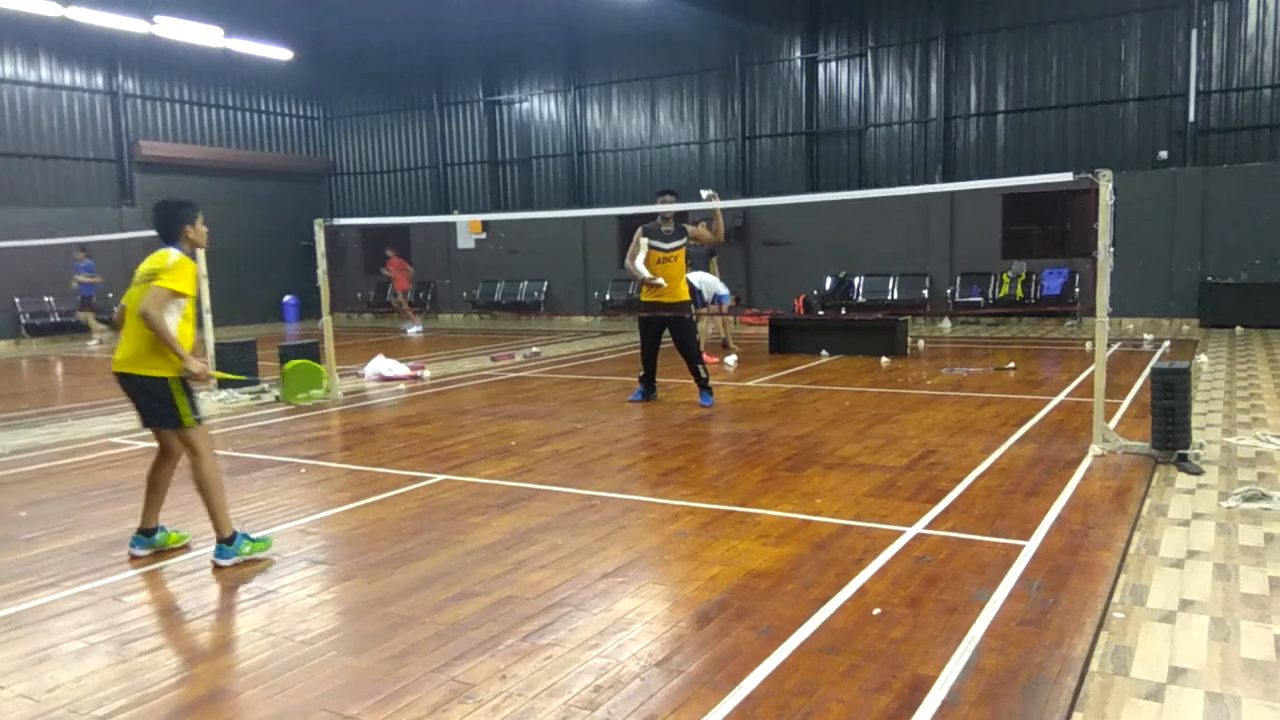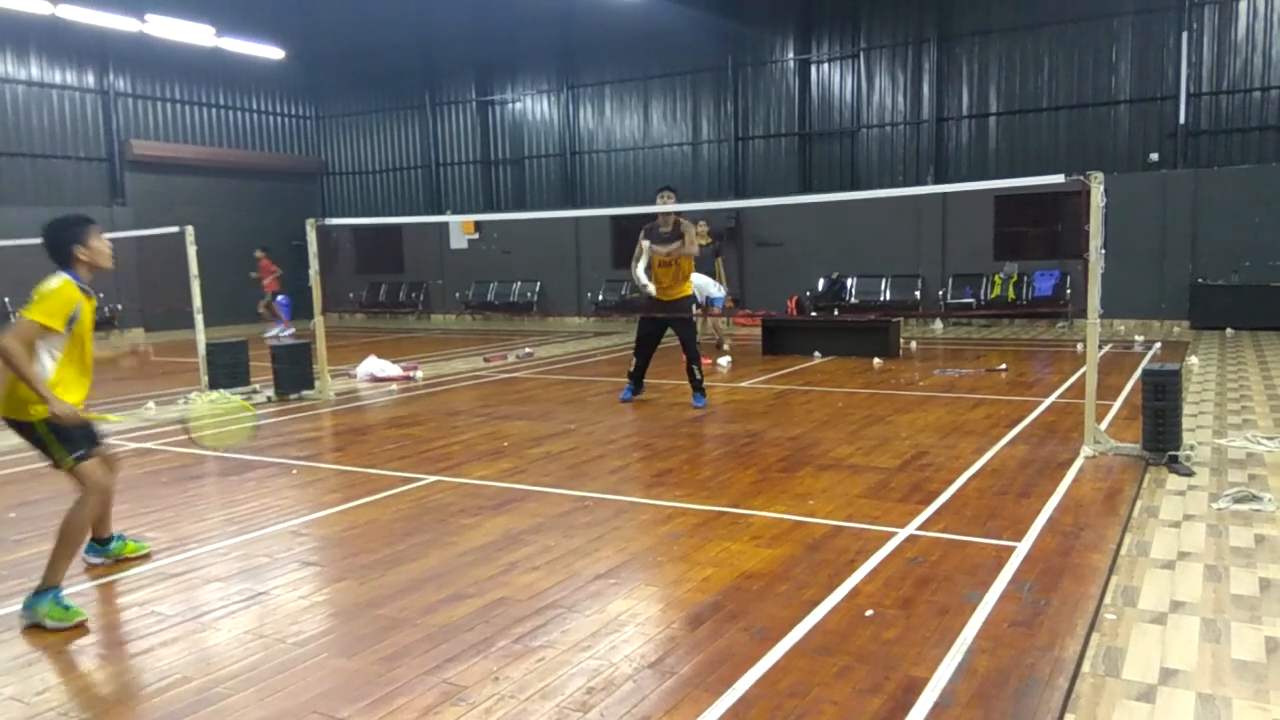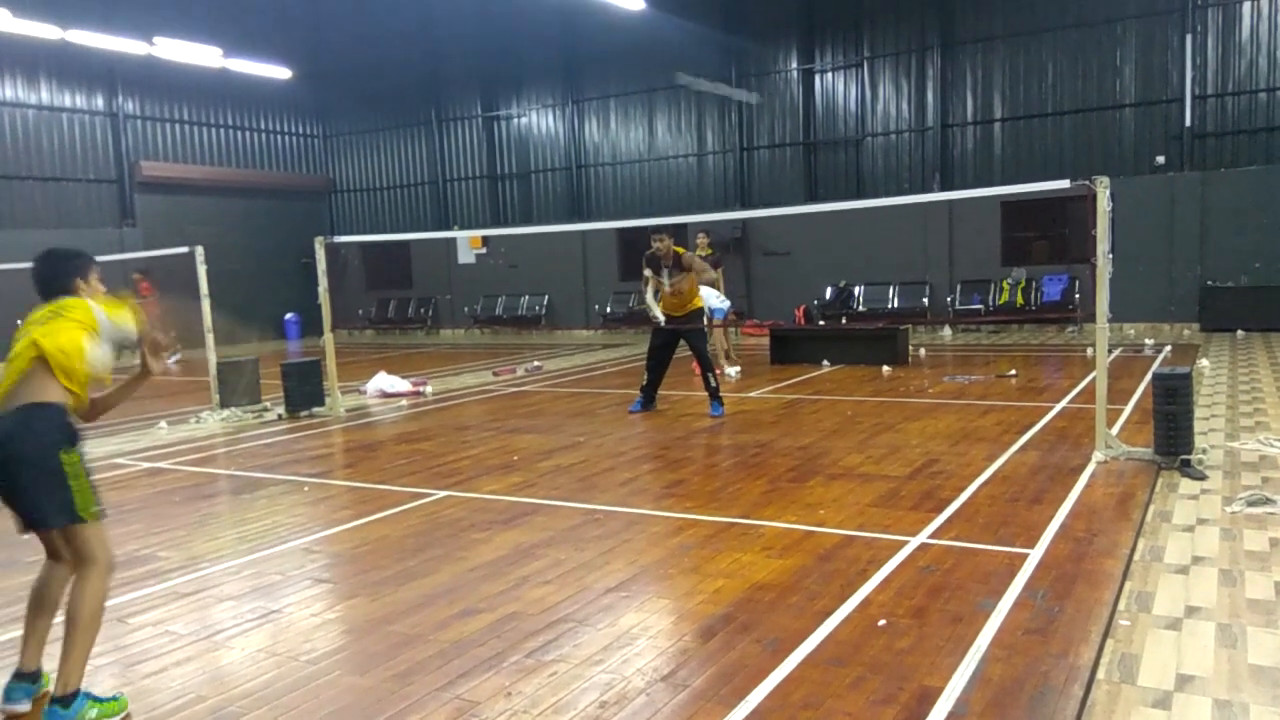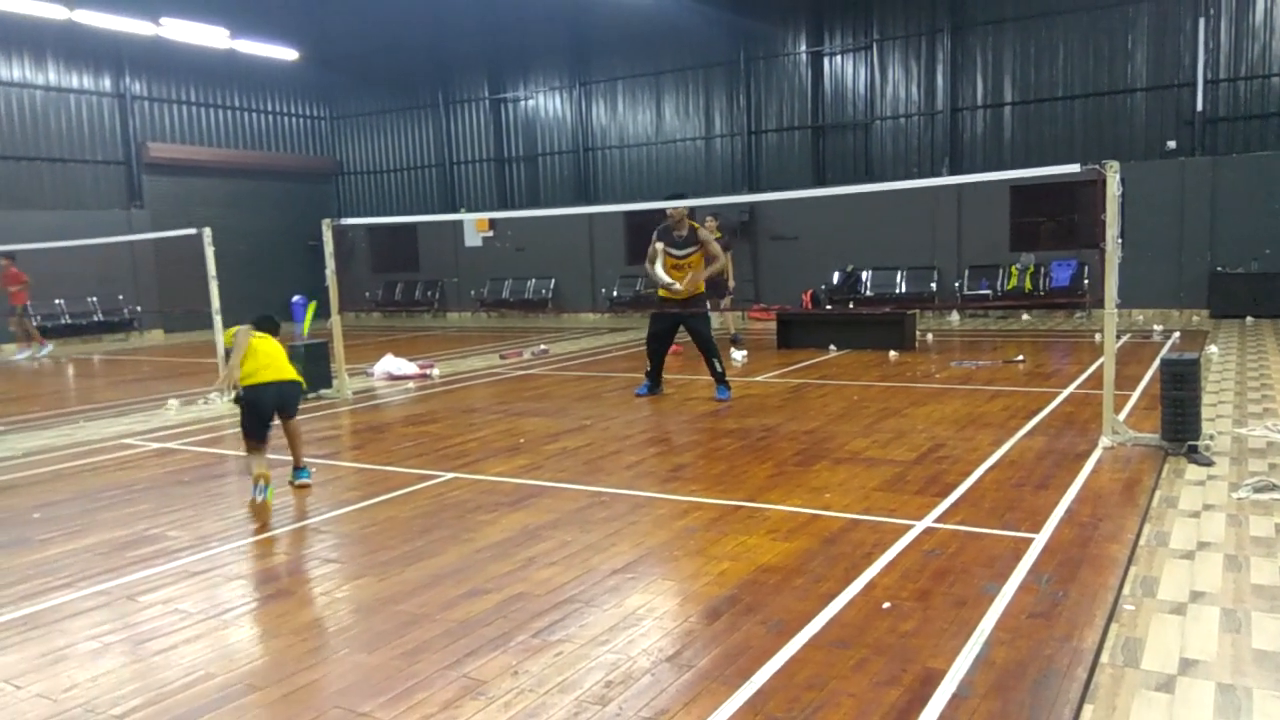
dt=1s
person 1, frame 1
left shoulder: (151, 264)
right shoulder: (179, 264)
left elbow: (125, 317)
right elbow: (149, 311)
right wrist: (185, 358)
left hip: (131, 368)
right hip: (157, 370)
left knee: (171, 448)
right knee: (201, 449)
left ankle: (147, 533)
right ankle: (228, 542)
person 1, frame 2
left shoulder: (79, 294)
right shoulder: (60, 292)
left wrist: (119, 357)
right wrist: (51, 400)
left hip: (58, 405)
right hip: (36, 408)
left knee: (104, 463)
right knee: (97, 485)
left ankle: (102, 542)
right ankle: (44, 595)
person 1, frame 3
right shoulder: (86, 311)
left elbow: (86, 408)
left wrist: (140, 376)
right hip: (39, 435)
left knee: (63, 559)
right knee: (95, 563)
person 1, frame 4
left shoulder: (239, 333)
right shoulder: (275, 344)
left elbow: (244, 334)
left wrist: (232, 366)
left hip: (255, 389)
right hip: (288, 384)
left knee: (256, 452)
right knee: (289, 419)
left ankle: (260, 478)
right ankle: (300, 470)
person 2, frame 1
left shoulder: (685, 231)
right shoulder: (644, 231)
left elbow: (717, 238)
right elbow: (630, 261)
left wrist: (716, 209)
right wrist: (643, 277)
left hip: (679, 301)
right hip: (651, 302)
left knee: (691, 349)
right knee: (648, 350)
left ankle: (705, 390)
right ankle: (647, 388)
person 2, frame 2
left shoulder: (684, 227)
right shoulder: (647, 232)
left elbow: (693, 251)
right elbow: (637, 262)
left wrist: (666, 249)
right wrist: (640, 280)
left hip: (681, 298)
right hip: (656, 298)
left knee: (690, 347)
right knee: (642, 345)
left ankle: (698, 391)
right ankle: (634, 384)
person 2, frame 3
left shoulder: (685, 257)
right shoulder: (649, 259)
left elbow: (710, 275)
right elbow: (648, 287)
left wrist: (689, 280)
right wrist: (653, 307)
left hip: (691, 312)
right hip: (667, 314)
left knee: (702, 356)
right knee: (655, 357)
left ankle: (716, 401)
right ankle: (646, 398)
person 2, frame 4
left shoulder: (699, 234)
right shoulder: (660, 234)
left elbow: (720, 260)
right elbow: (650, 263)
left wrist: (704, 274)
right wrist: (660, 281)
left hip: (694, 298)
right hip: (667, 298)
left knee: (706, 341)
right knee: (654, 342)
left ankle: (722, 385)
right ankle: (653, 383)
